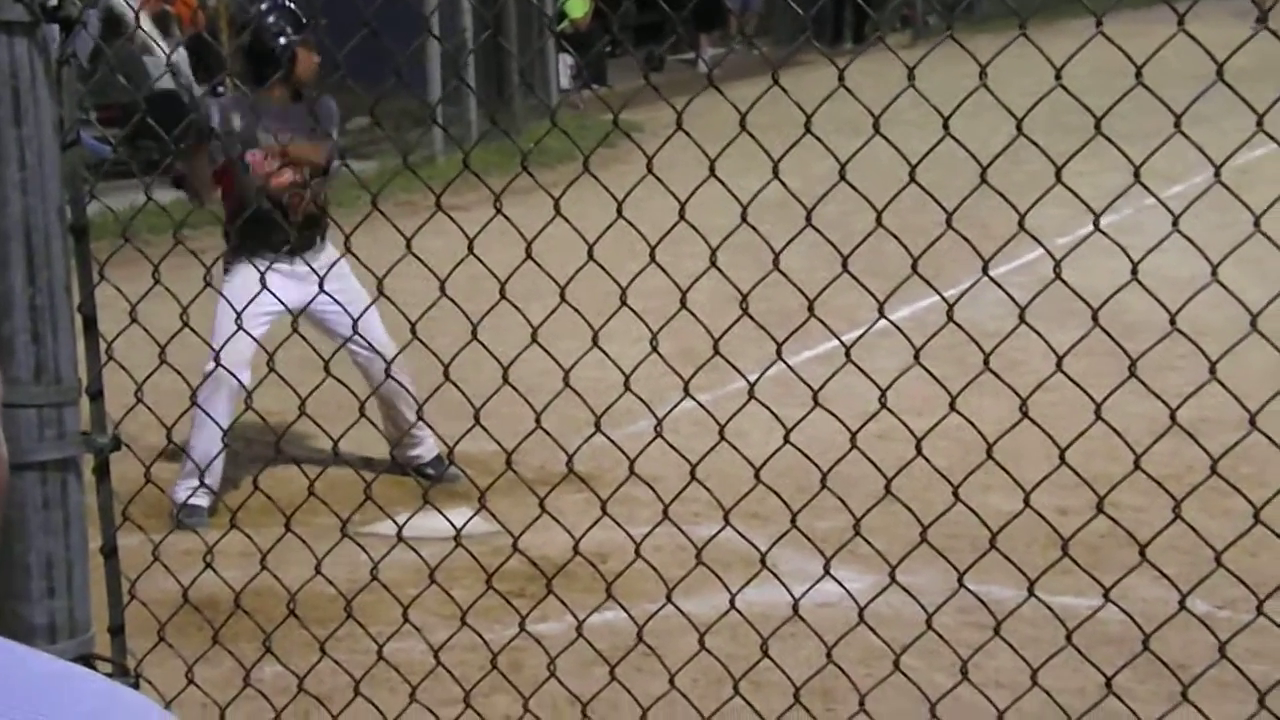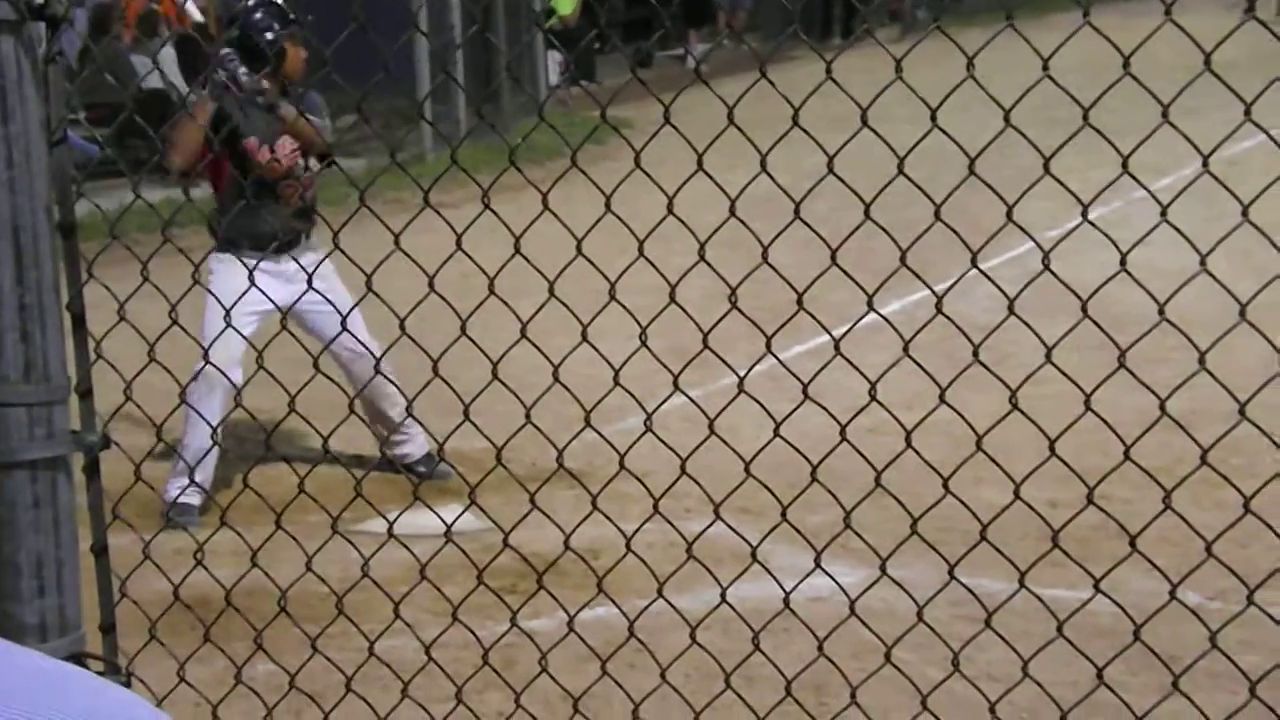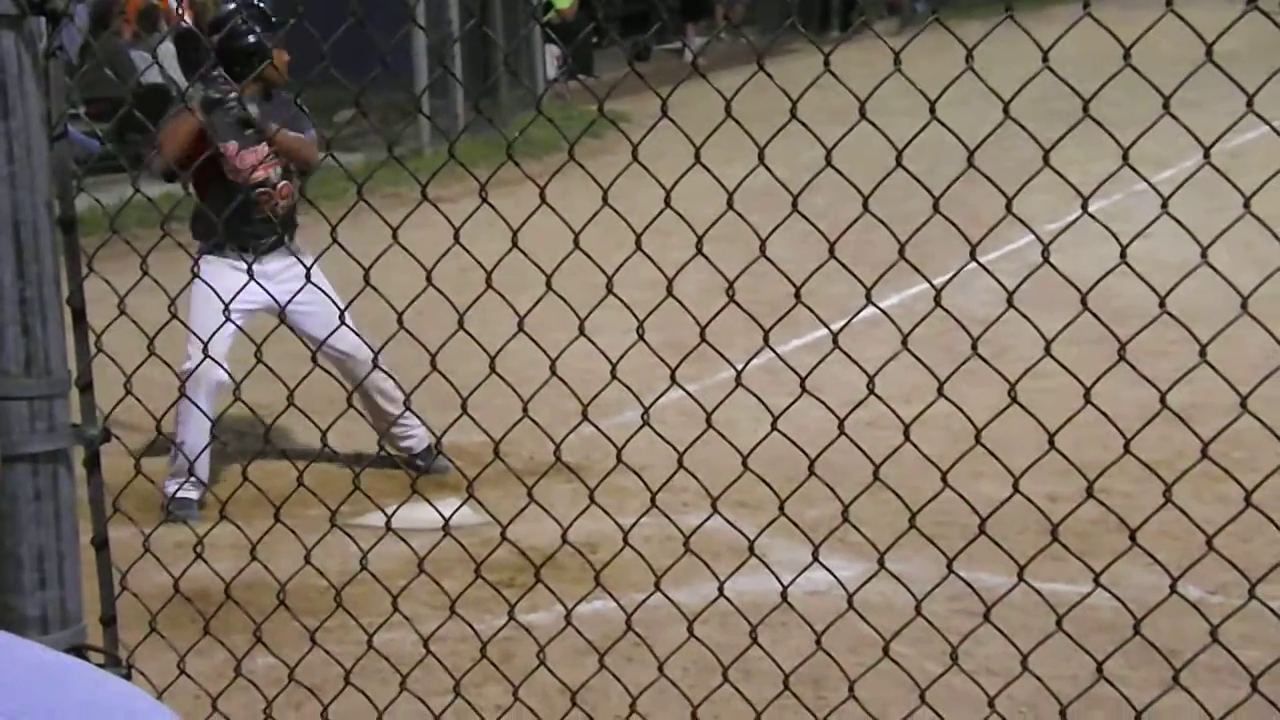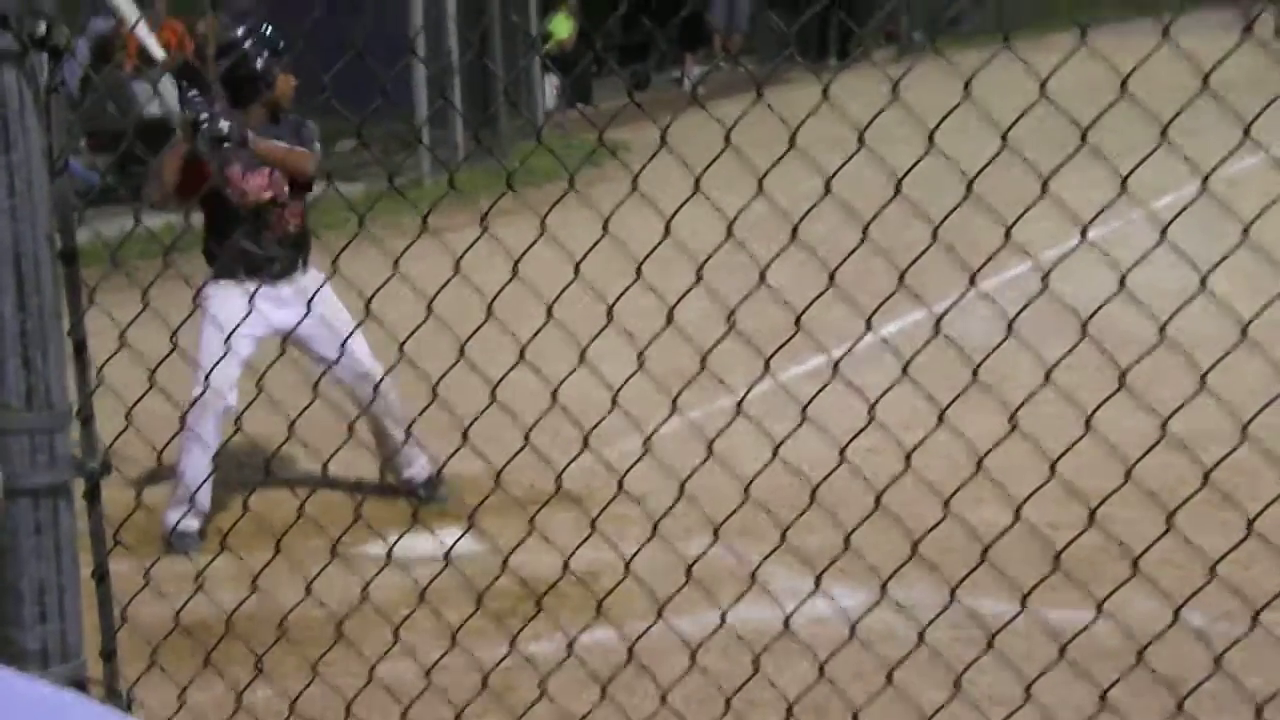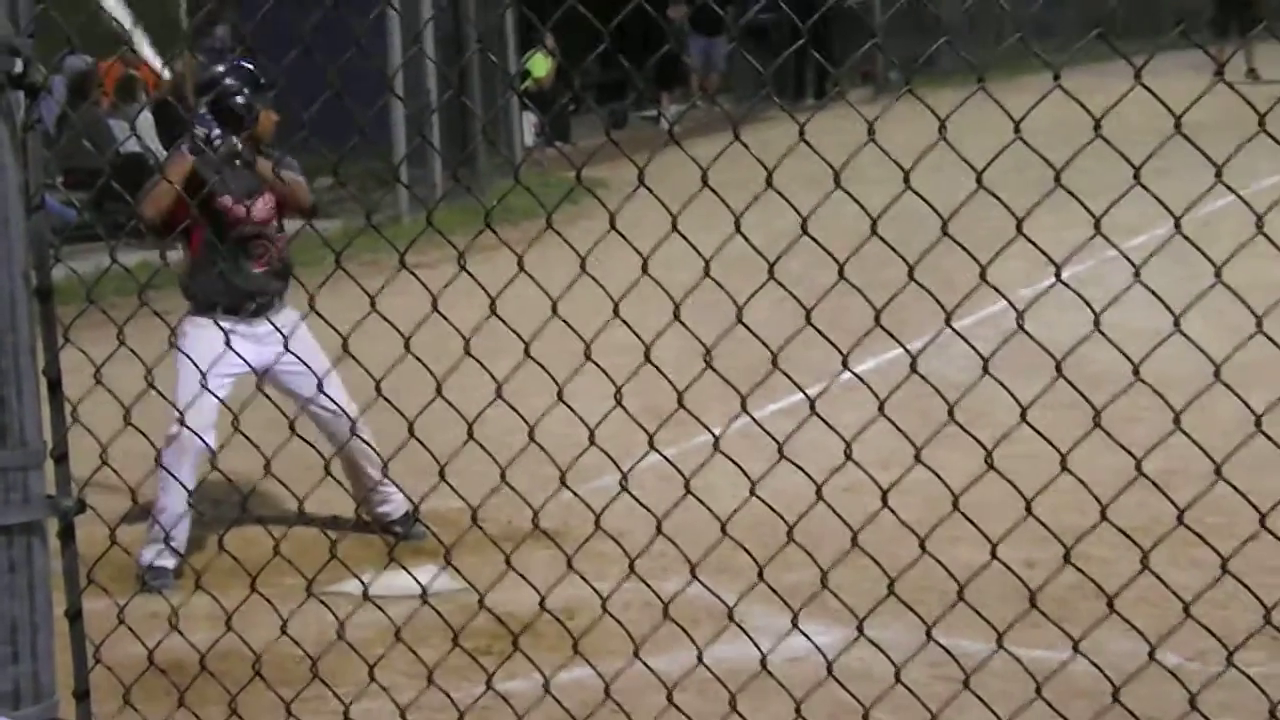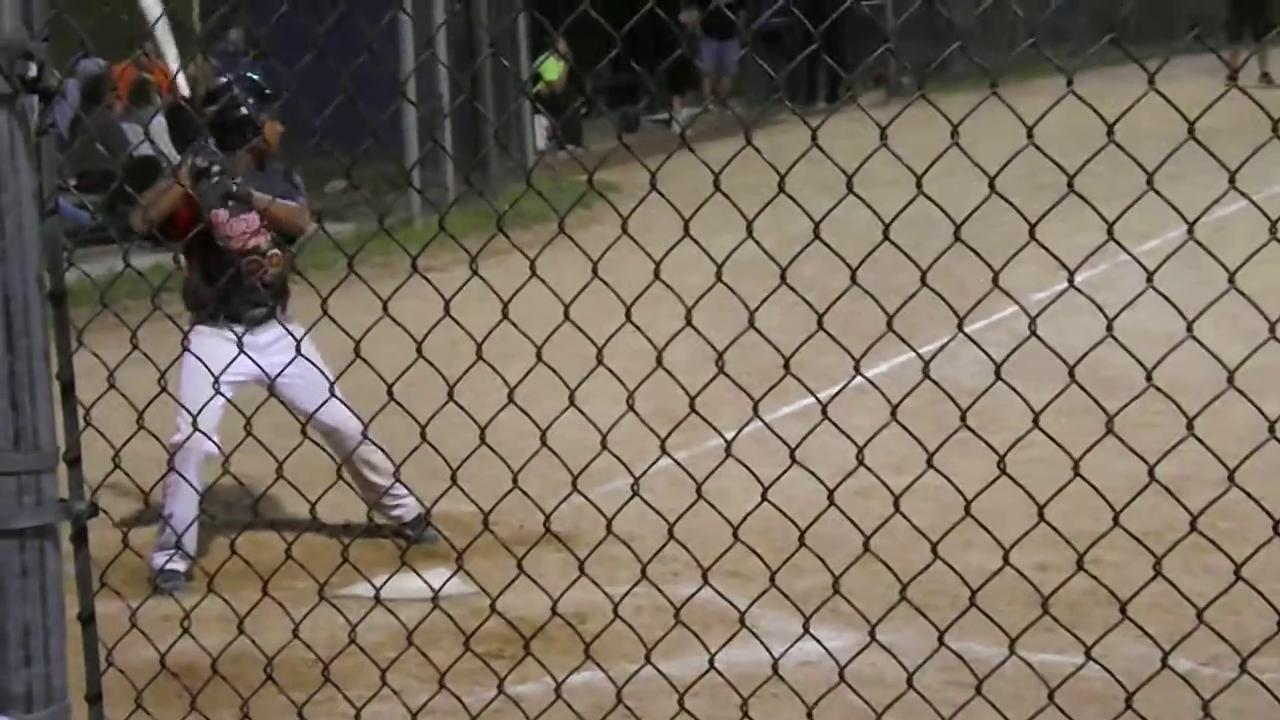
dt=0.2s
person 1, frame 1
left shoulder: (318, 107)
right shoulder: (228, 110)
left elbow: (319, 158)
right elbow: (199, 189)
left wrist: (259, 136)
right wrist: (211, 136)
left hip: (318, 259)
right hip: (252, 266)
left knee: (380, 354)
right knee: (226, 369)
left ankle: (417, 450)
right ankle: (195, 487)
person 1, frame 2
left shoulder: (302, 102)
right shoulder: (220, 108)
left elbow: (321, 145)
right elbow: (177, 159)
left wrist: (270, 102)
right wrist: (213, 93)
left hip: (303, 258)
right hip: (239, 264)
left knee: (363, 355)
right knee: (215, 370)
left ankle: (408, 448)
right ankle: (187, 485)
person 1, frame 3
left shoulder: (287, 108)
right shoulder: (208, 112)
left elbow: (310, 156)
right elbow: (162, 158)
left wrist: (261, 122)
right wrist: (200, 104)
left hip: (287, 260)
right hip: (224, 266)
left knee: (354, 352)
right knee: (202, 369)
left ankle: (412, 440)
right ankle: (184, 481)
person 1, frame 4
left shoulder: (296, 128)
right shoulder: (208, 139)
left elbow: (306, 167)
right elbow: (161, 193)
left wrist: (243, 138)
right wrist: (190, 129)
left hip: (302, 283)
right hip: (236, 291)
left knee: (367, 376)
right knee: (212, 394)
left ankle: (412, 469)
right ankle: (186, 511)
person 1, frame 5
left shoulder: (275, 164)
right shoulder: (195, 168)
left elbow: (303, 200)
right elbow: (150, 213)
left wrist: (247, 158)
right wrist: (191, 149)
left hip: (277, 321)
right hip: (213, 327)
left knee: (341, 414)
right knee: (187, 435)
left ankle: (390, 509)
right ankle: (161, 548)
person 1, frame 6
left shoulder: (281, 178)
right shoulder: (200, 183)
left elbow: (301, 223)
right elbow: (140, 221)
left wrist: (245, 192)
right wrist: (185, 175)
left hip: (279, 331)
right hip: (215, 335)
left knee: (344, 425)
right knee: (192, 439)
left ankle: (403, 511)
right ankle: (171, 553)
